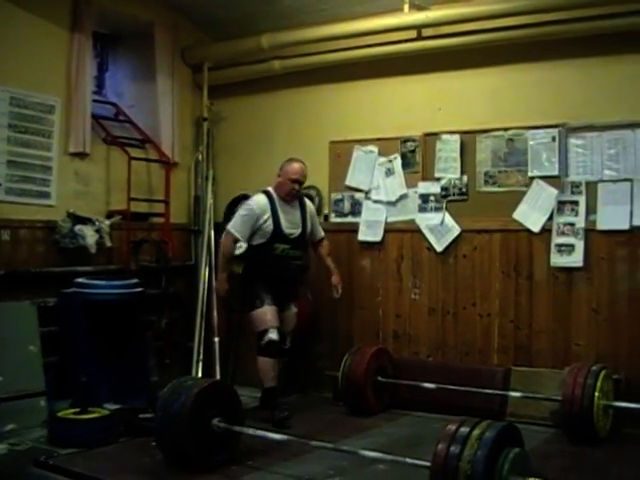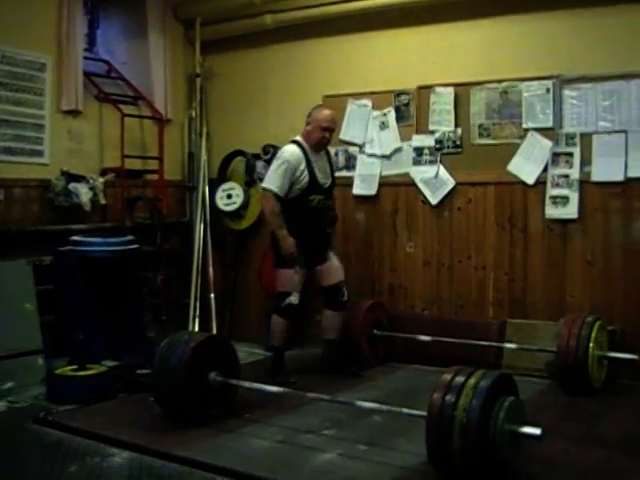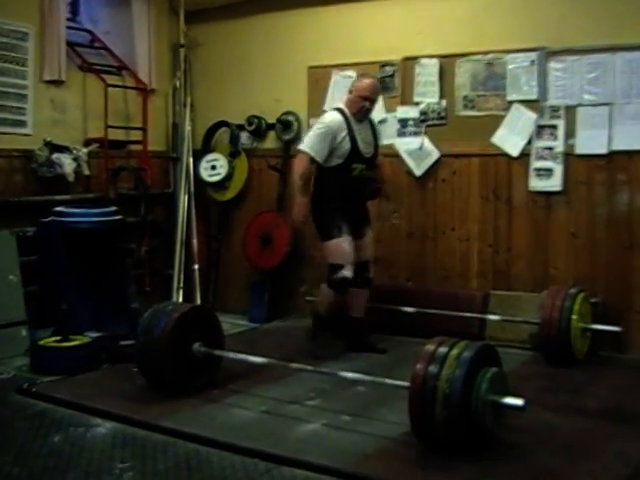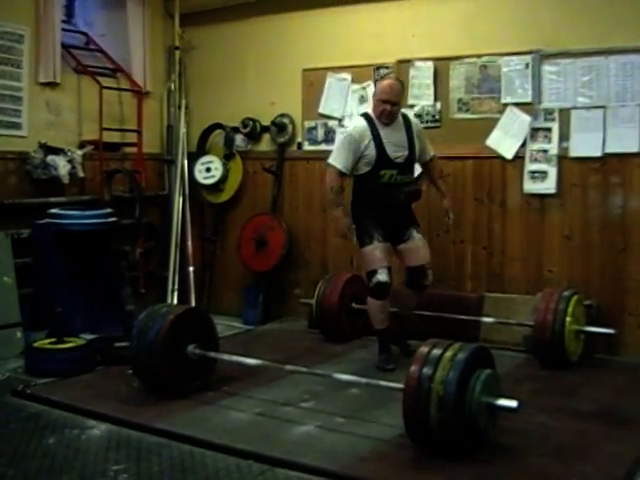
dt=0.4s
person 1, frame 1
left shoulder: (306, 207)
right shoulder: (258, 204)
left elbow: (319, 242)
right elbow: (229, 239)
left wrist: (333, 271)
right wrist: (222, 275)
left hip: (288, 283)
right hip: (260, 282)
left knee: (281, 343)
right knee: (270, 339)
left ankle: (269, 394)
right ankle: (272, 403)
person 1, frame 2
left shoulder: (327, 155)
right shoulder: (291, 155)
right elbow: (268, 197)
left wrist: (331, 220)
right wrist: (282, 236)
left hip: (319, 237)
right hip: (292, 239)
left knee: (338, 294)
right knee: (289, 302)
left ankle: (334, 355)
right ankle: (276, 364)
person 1, frame 3
left shoulder: (370, 126)
right shoulder: (332, 122)
left elbow: (373, 167)
right elbow: (303, 160)
left wrist: (384, 196)
right wrist: (301, 198)
left hip: (357, 207)
right hip: (331, 208)
left knee: (363, 273)
right knee: (343, 273)
left ankle: (358, 335)
right ankle: (320, 324)
person 1, frame 4
left shoulder: (412, 126)
right shoulder: (358, 130)
left elbow: (427, 163)
right elbow: (335, 173)
left wrist: (445, 195)
right wrist: (338, 212)
left hip: (402, 211)
right hip: (370, 214)
left knee: (422, 274)
right knee: (379, 280)
left ankle: (398, 331)
right ankle: (384, 347)
